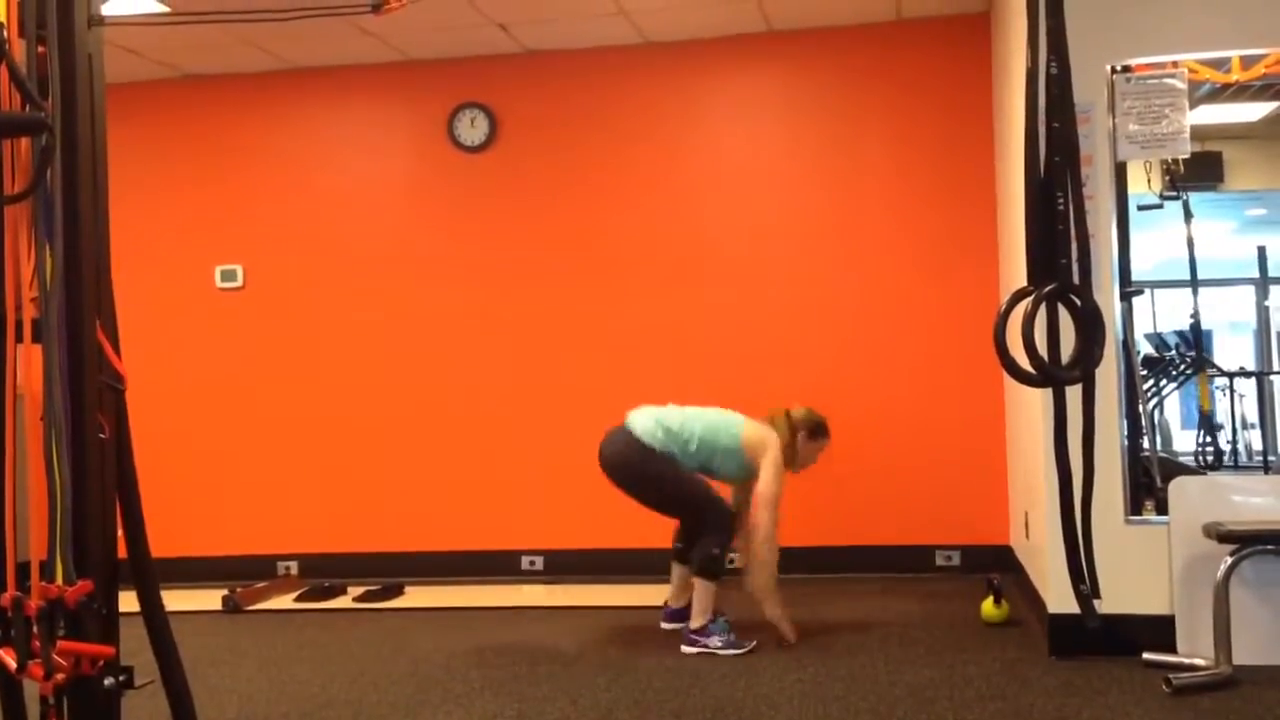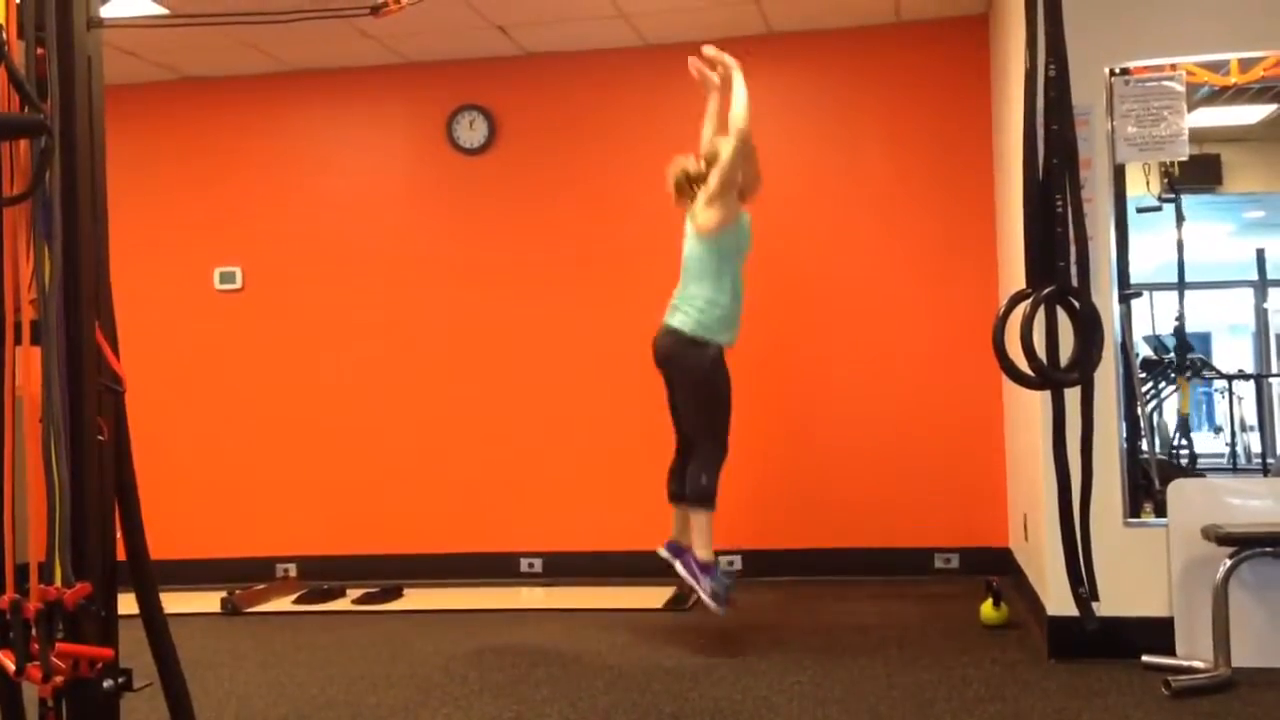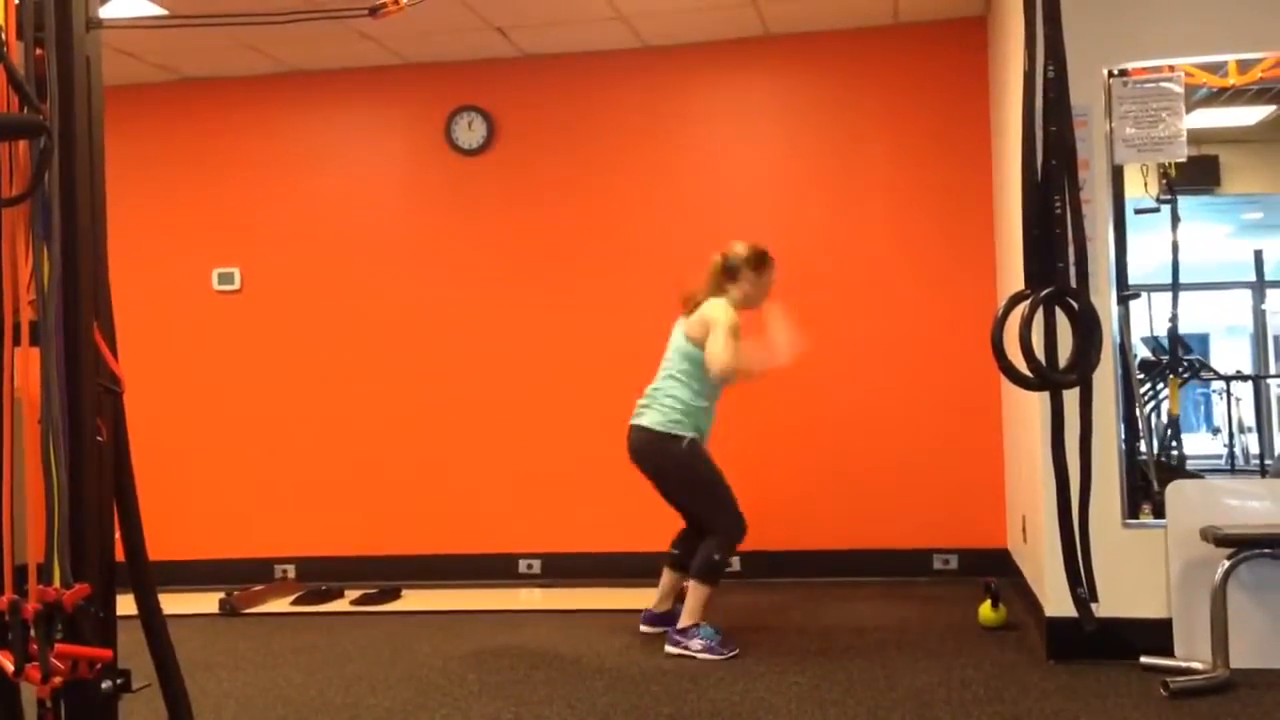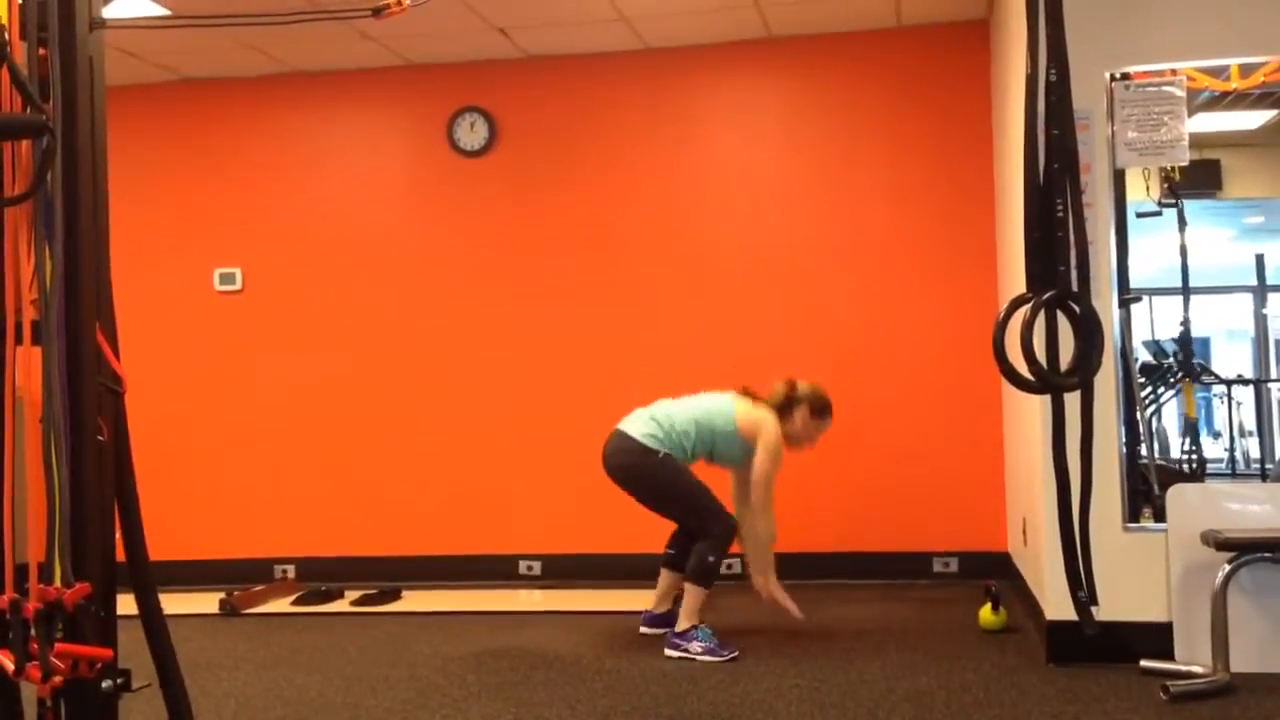
dt=0.5s
person 1, frame 1
left shoulder: (750, 442)
right shoulder: (771, 449)
left elbow: (742, 520)
right elbow: (763, 535)
left wrist: (753, 577)
right wrist: (772, 605)
left hip: (630, 440)
right hip: (633, 449)
left knee: (701, 517)
right knee: (715, 523)
left ankle: (676, 606)
right ankle: (700, 628)
person 1, frame 2
left shoulder: (706, 204)
right shoulder: (717, 202)
left elbow: (716, 145)
right elbow: (739, 133)
left wrist: (716, 91)
right wrist: (734, 78)
left hip: (680, 338)
right hip: (696, 342)
left knee: (693, 446)
right knee: (709, 449)
left ankle: (681, 542)
right ankle: (699, 555)
person 1, frame 3
left shoulder: (707, 310)
right shoulder: (721, 314)
right elbow: (720, 367)
left wrist: (754, 356)
right wrist: (775, 351)
left hip: (648, 433)
right hip: (667, 437)
left knee: (704, 522)
right knee: (728, 525)
left ankle: (660, 610)
right ankle: (686, 630)
person 1, frame 4
left shoulder: (750, 420)
right shoulder: (770, 430)
left elbow: (744, 506)
right elbow: (760, 514)
left wrist: (757, 571)
right wrist: (767, 578)
left hip: (626, 445)
right hip: (642, 452)
left knee: (697, 525)
right knee: (717, 528)
left ankle: (659, 612)
right ankle: (686, 634)
